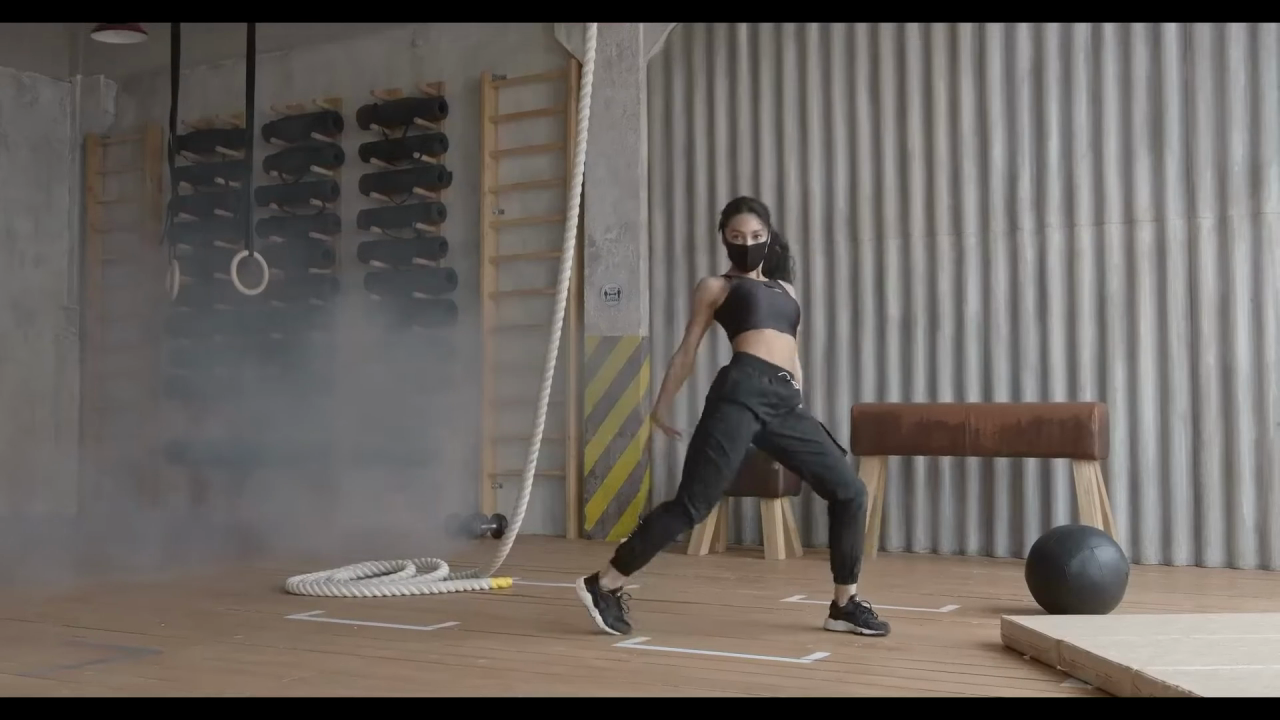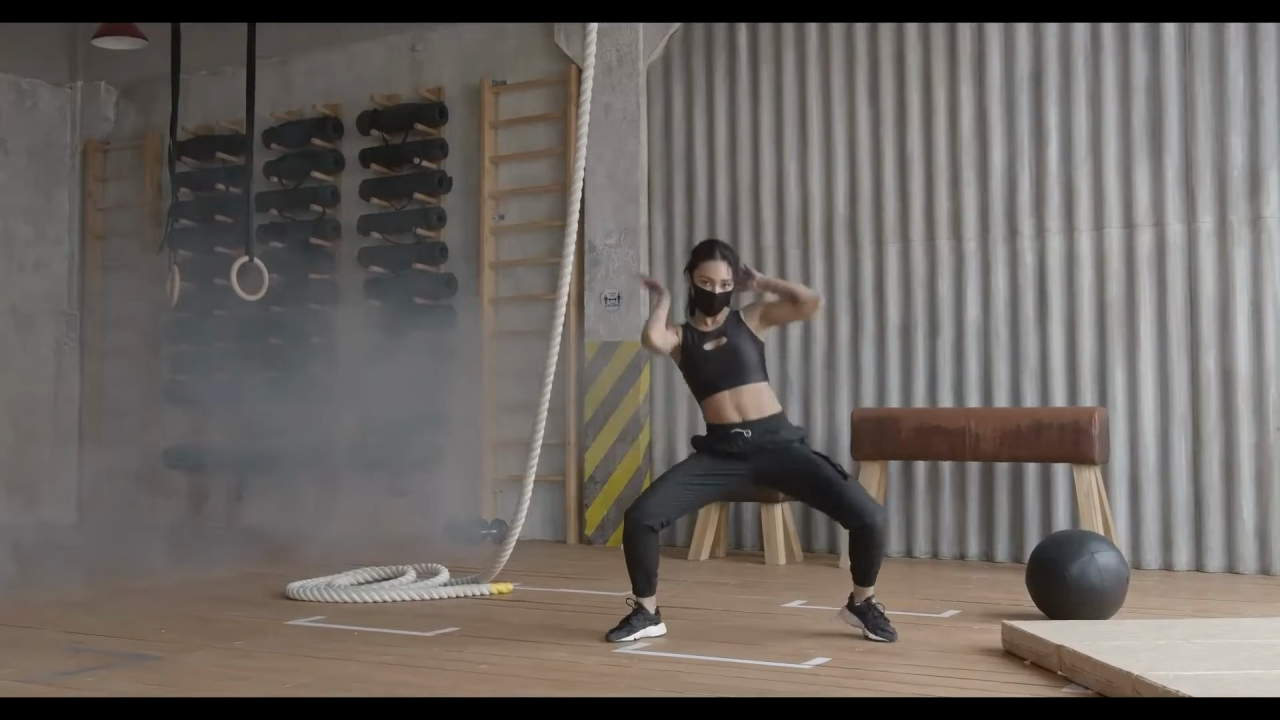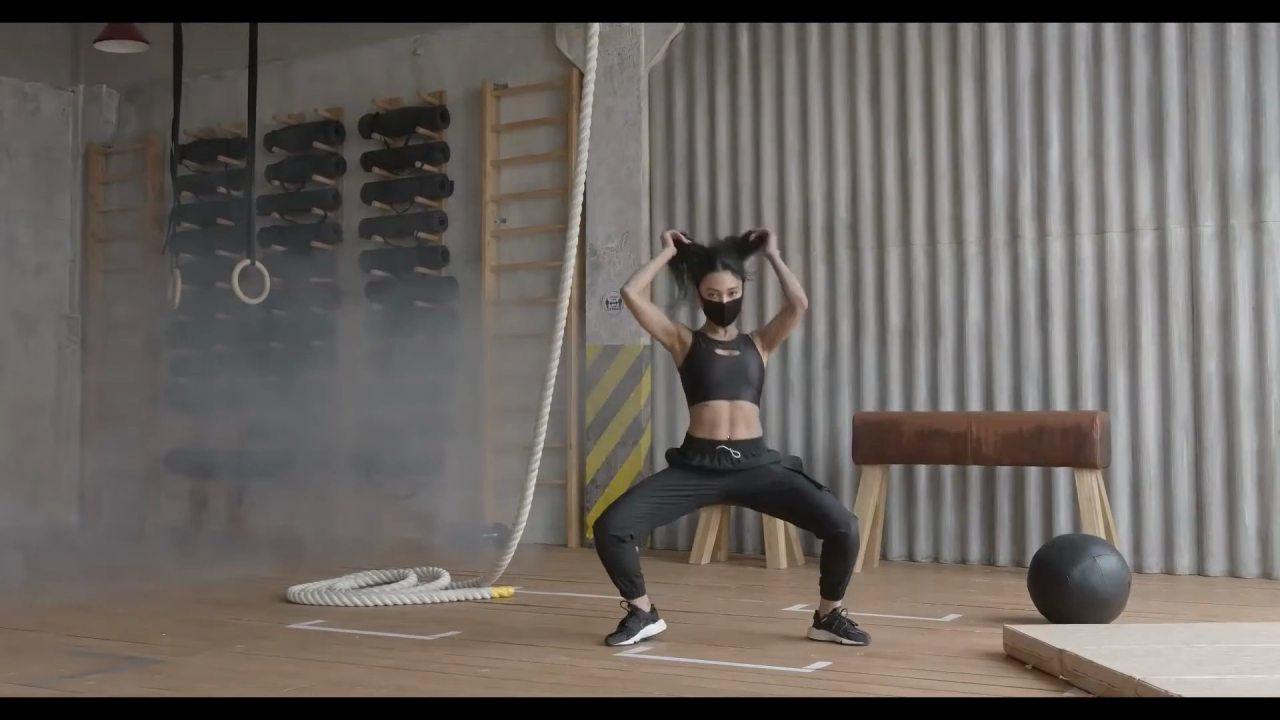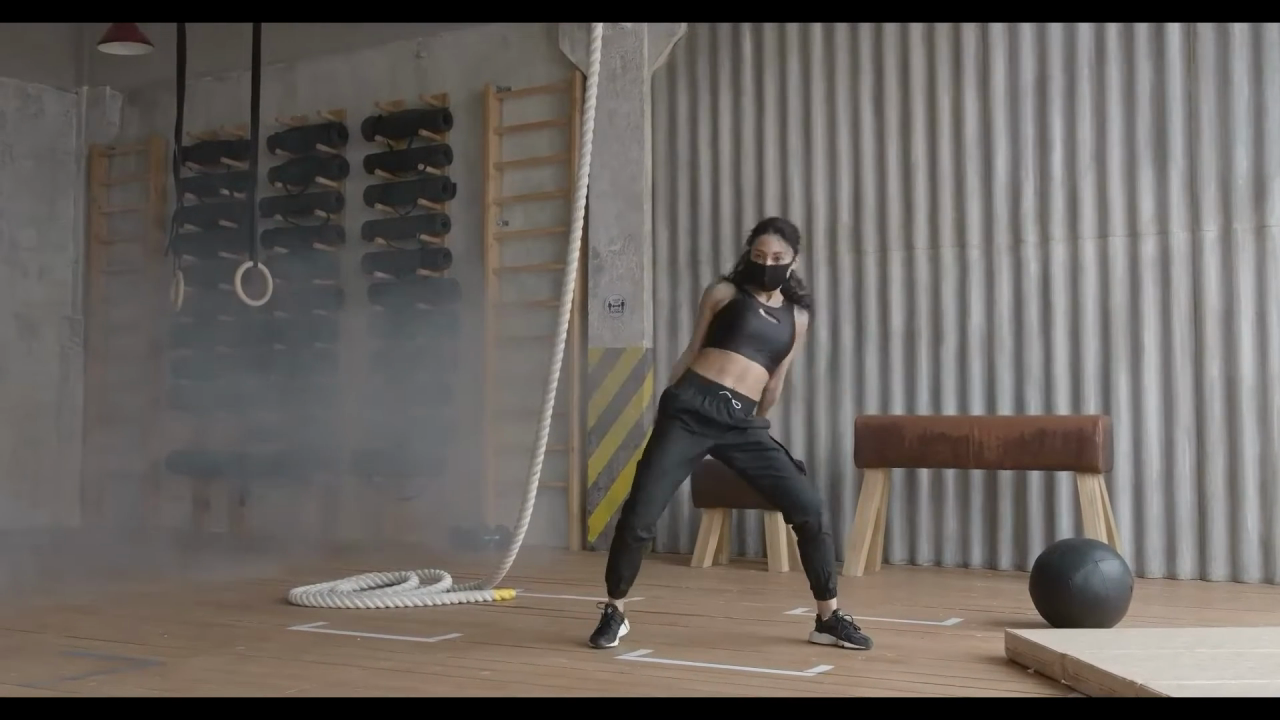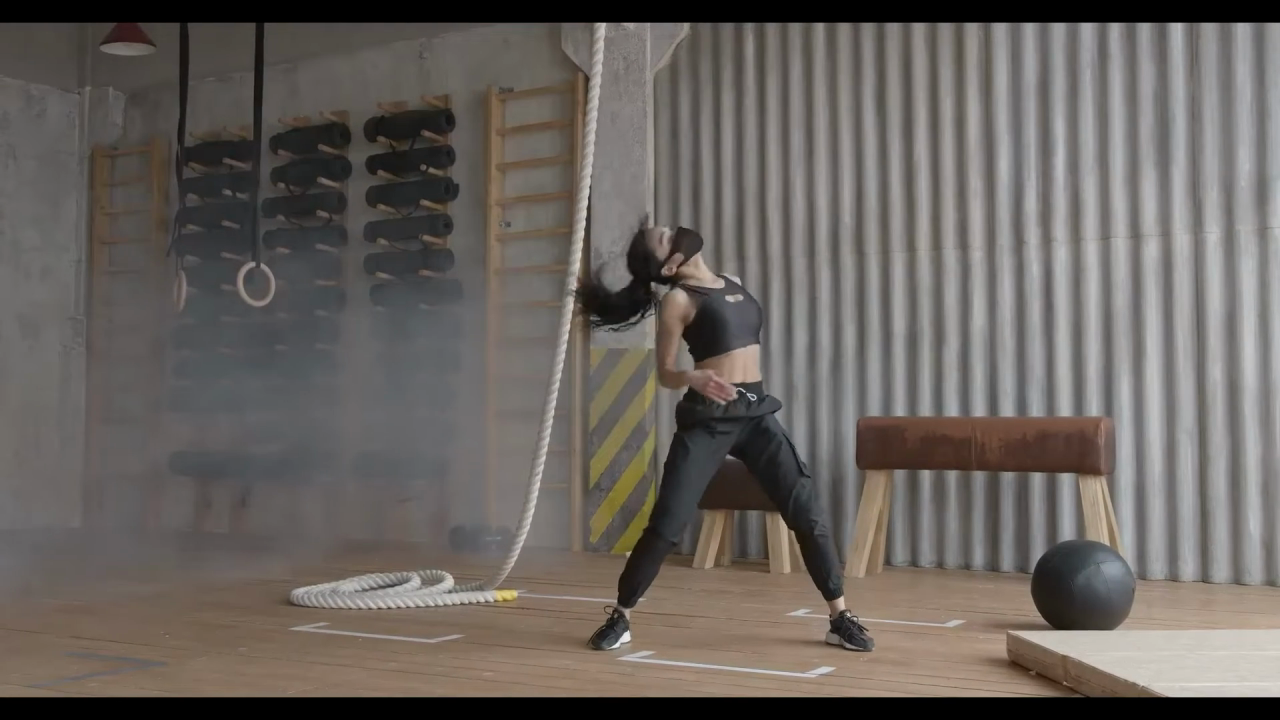
dt=1s
person 1, frame 1
left shoulder: (785, 289)
right shoulder: (716, 286)
right elbow: (688, 349)
left wrist: (800, 410)
right wrist: (661, 405)
left hip: (784, 403)
right hip: (742, 394)
left knee: (850, 492)
right knee: (692, 503)
left ankle: (845, 604)
right ankle: (605, 583)
person 1, frame 2
left shoulder: (752, 318)
right shoulder: (680, 336)
left elbow: (810, 301)
right elbow: (653, 340)
left wrist: (759, 282)
right wrist: (663, 301)
left hip: (777, 442)
right hip: (722, 452)
left knee: (867, 515)
right knee: (640, 516)
left ankle: (862, 601)
right ankle: (646, 611)
person 1, frame 3
left shoulder: (760, 344)
right shoulder: (684, 340)
left elbow: (798, 305)
right elbow: (632, 294)
left wrist: (771, 252)
right wrist: (668, 251)
left hip: (754, 465)
right hip: (698, 466)
left knee: (843, 526)
right knee: (609, 527)
left ankle: (828, 615)
right ankle: (642, 611)
person 1, frame 4
left shoulder: (797, 315)
right shoulder: (723, 293)
right elbow: (691, 354)
left wrist: (755, 425)
right wrist: (667, 412)
left hip: (741, 425)
right hip: (691, 410)
left knee: (809, 511)
right knee: (638, 519)
left ankle: (828, 618)
right ankle: (614, 611)
person 1, frame 5
left shoulder: (733, 283)
right shoulder: (678, 299)
right elbow: (665, 370)
right wrist: (696, 377)
left hip: (756, 411)
right hip: (707, 419)
left knee: (807, 512)
right knee: (667, 524)
left ankle: (840, 618)
right ankle: (620, 616)
